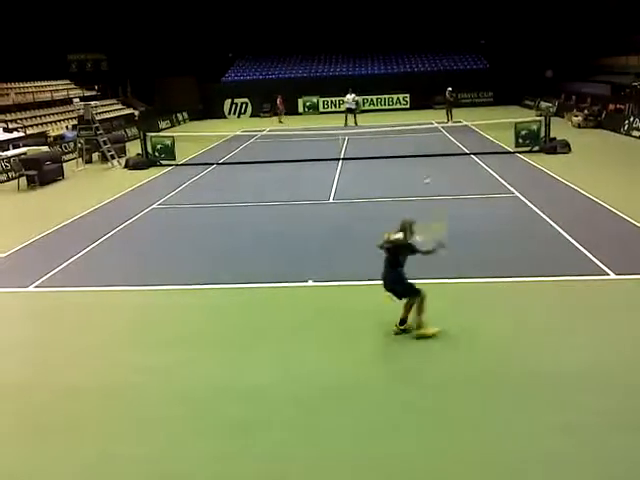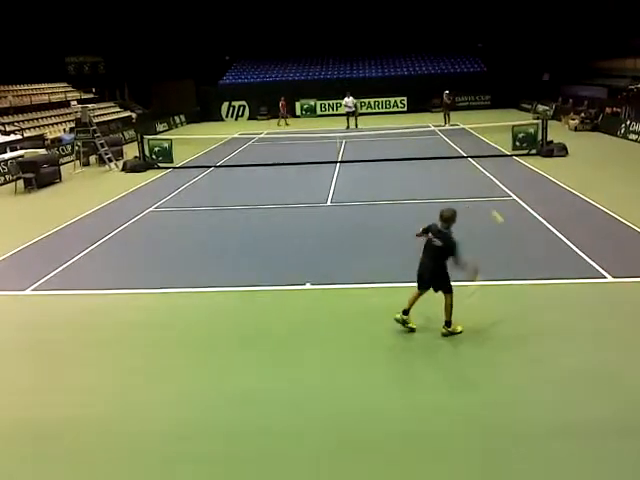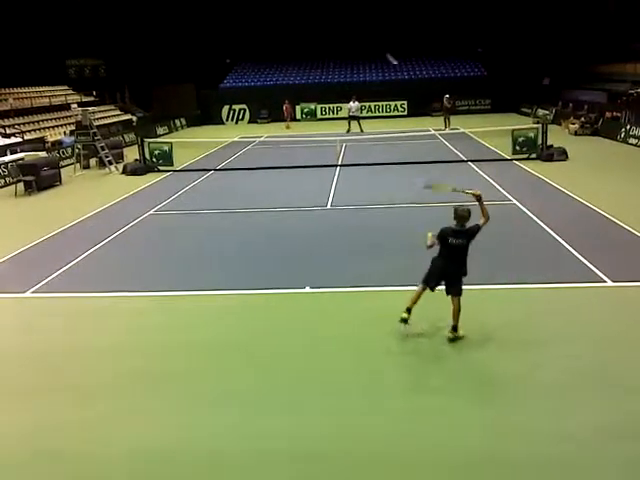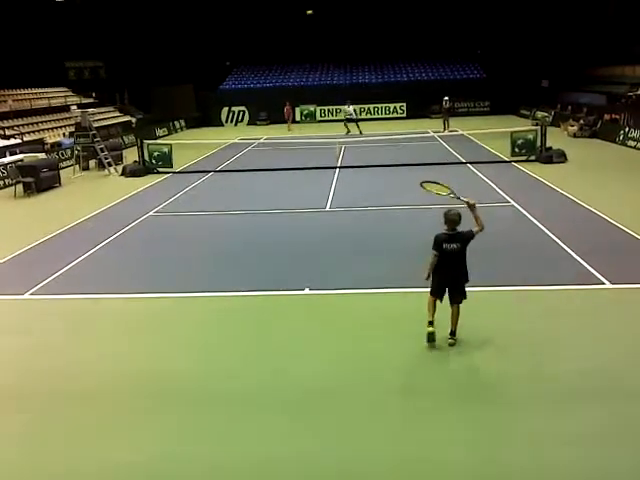
dt=0.4s
person 1, frame 1
left shoulder: (405, 244)
right shoulder: (399, 243)
left elbow: (417, 251)
right elbow: (381, 246)
right wrist: (393, 241)
left hip: (393, 278)
right hip: (393, 280)
left knee: (413, 296)
right knee: (420, 295)
left ankle: (401, 325)
right ankle: (419, 329)
person 1, frame 2
left shoulder: (432, 227)
right shoulder: (449, 241)
left elbow: (418, 234)
right elbow: (457, 262)
right wrist: (471, 269)
left hip: (423, 265)
right hip: (437, 269)
left knee: (420, 291)
right knee: (448, 294)
left ankle: (404, 315)
right ankle: (448, 327)
person 1, frame 3
left shoulder: (445, 231)
right shoulder: (470, 233)
left elbow: (430, 245)
right elbow: (485, 219)
left wrist: (429, 237)
right wrist: (480, 201)
left hip: (439, 265)
right hip: (456, 270)
left knee: (423, 287)
right knee: (456, 298)
left ankle: (407, 313)
right ankle: (454, 331)
person 1, frame 4
left shoulder: (439, 238)
right shoulder: (464, 236)
left elbow: (434, 259)
right elbow: (481, 227)
left wrist: (429, 272)
right wrist: (473, 210)
left hip: (440, 274)
right hip: (458, 275)
left knee: (433, 297)
right knee: (455, 304)
left ankle: (431, 325)
right ankle: (452, 335)
